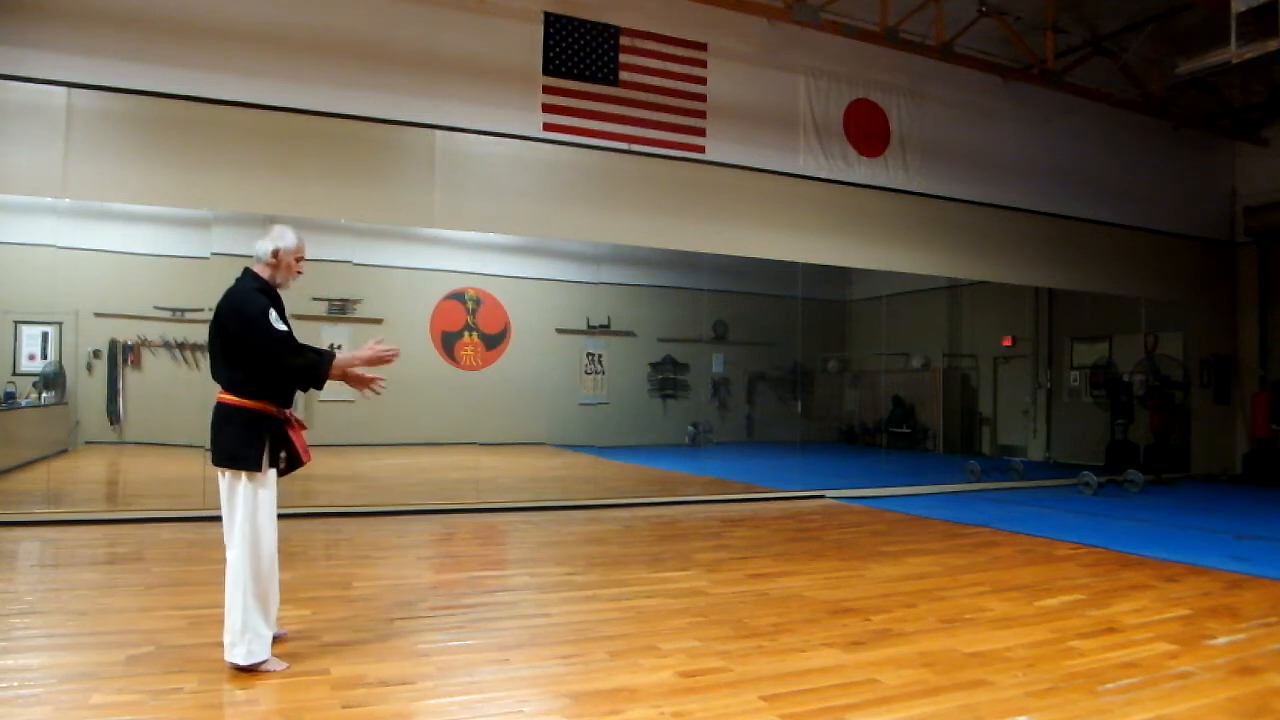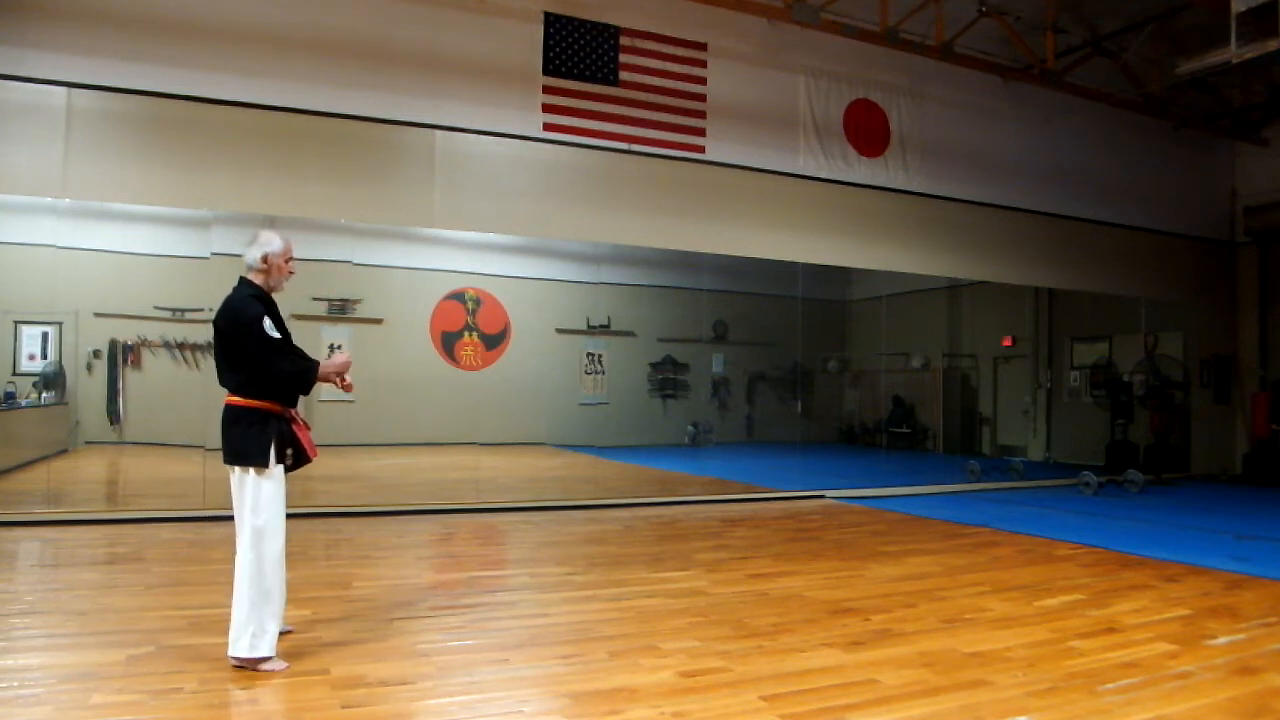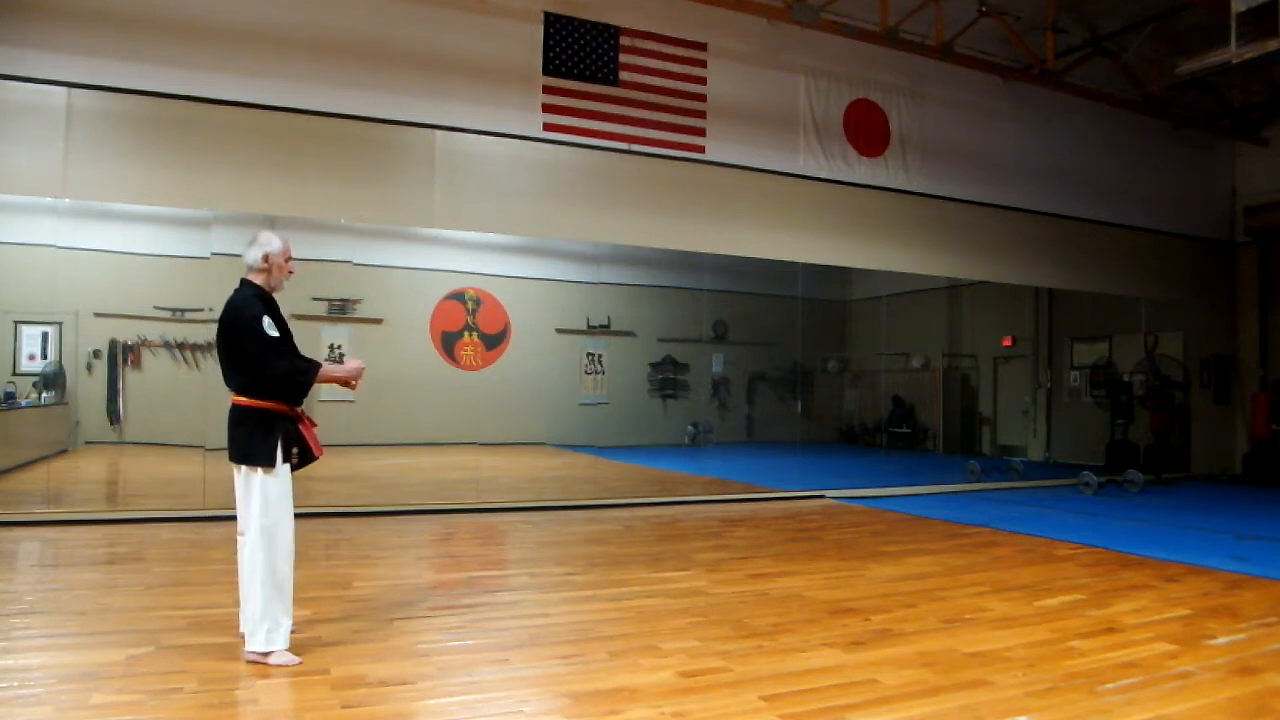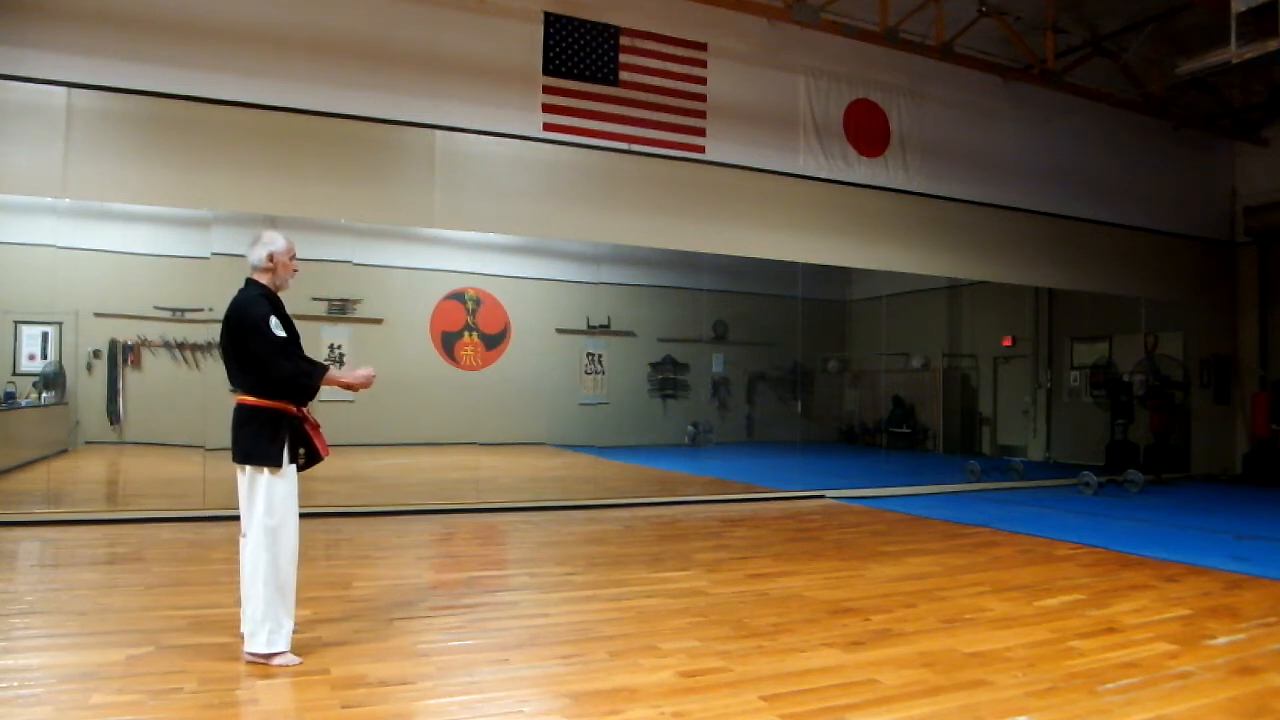
dt=0.4s
person 1, frame 1
left shoulder: (254, 297)
right shoulder: (249, 300)
left elbow: (286, 359)
right elbow: (292, 358)
left wrist: (348, 375)
right wrist: (357, 359)
left hip: (252, 426)
right hip: (247, 429)
left knee: (258, 533)
right knee: (250, 536)
left ankle: (257, 625)
right ankle: (247, 648)
person 1, frame 2
left shoulder: (252, 303)
right shoulder: (246, 307)
left elbow: (278, 364)
right elbow: (282, 367)
left wrist: (327, 372)
right wrist: (329, 368)
left hip: (259, 427)
right hip: (255, 429)
left knee: (263, 528)
right knee: (262, 532)
left ankle: (261, 622)
right ankle: (250, 645)
person 1, frame 3
left shoulder: (253, 304)
right shoulder: (248, 307)
left elbow: (278, 365)
right elbow: (282, 367)
left wrist: (332, 373)
right wrist: (338, 372)
left hip: (261, 426)
right hip: (261, 429)
left knee: (259, 528)
right knee: (267, 530)
left ankle: (260, 624)
right ankle: (263, 640)
person 1, frame 4
left shoulder: (256, 303)
right shoulder: (255, 307)
left elbow: (282, 366)
right elbow: (289, 366)
left wrist: (338, 377)
right wrist: (348, 378)
left hip: (264, 425)
right hip: (266, 429)
left knee: (263, 528)
right knee: (271, 531)
left ankle: (261, 626)
right ankle: (264, 640)
